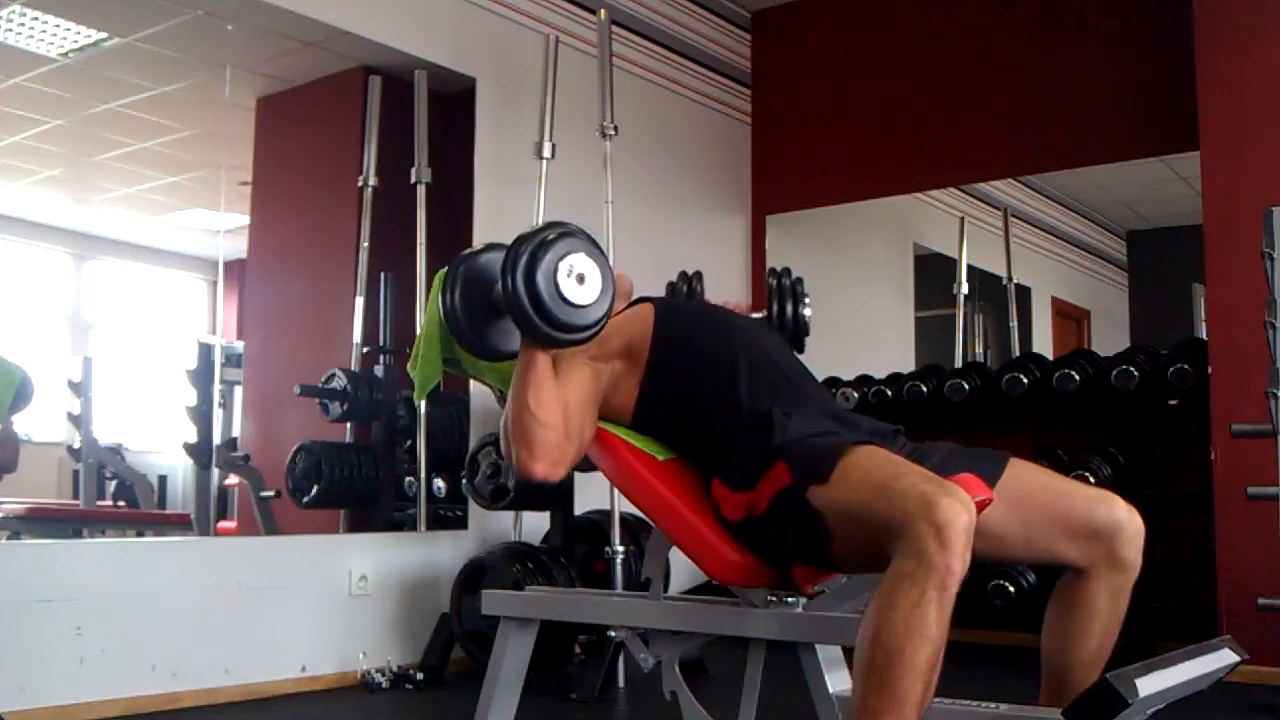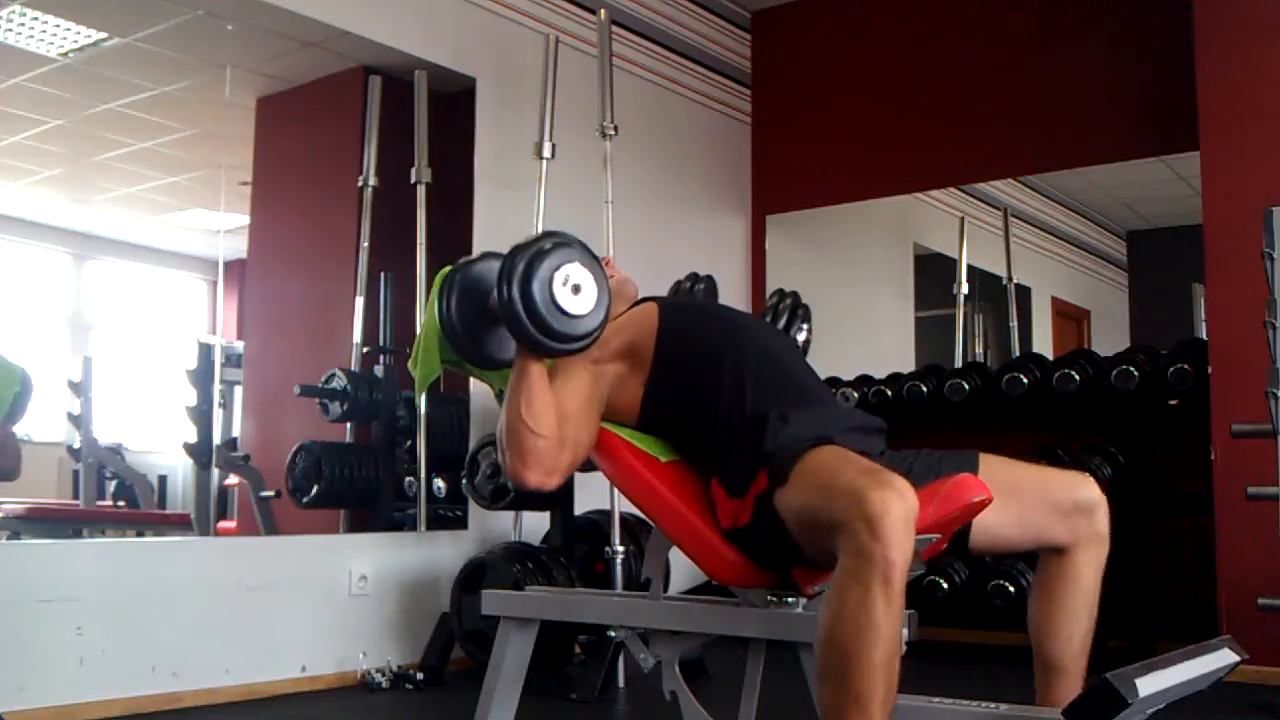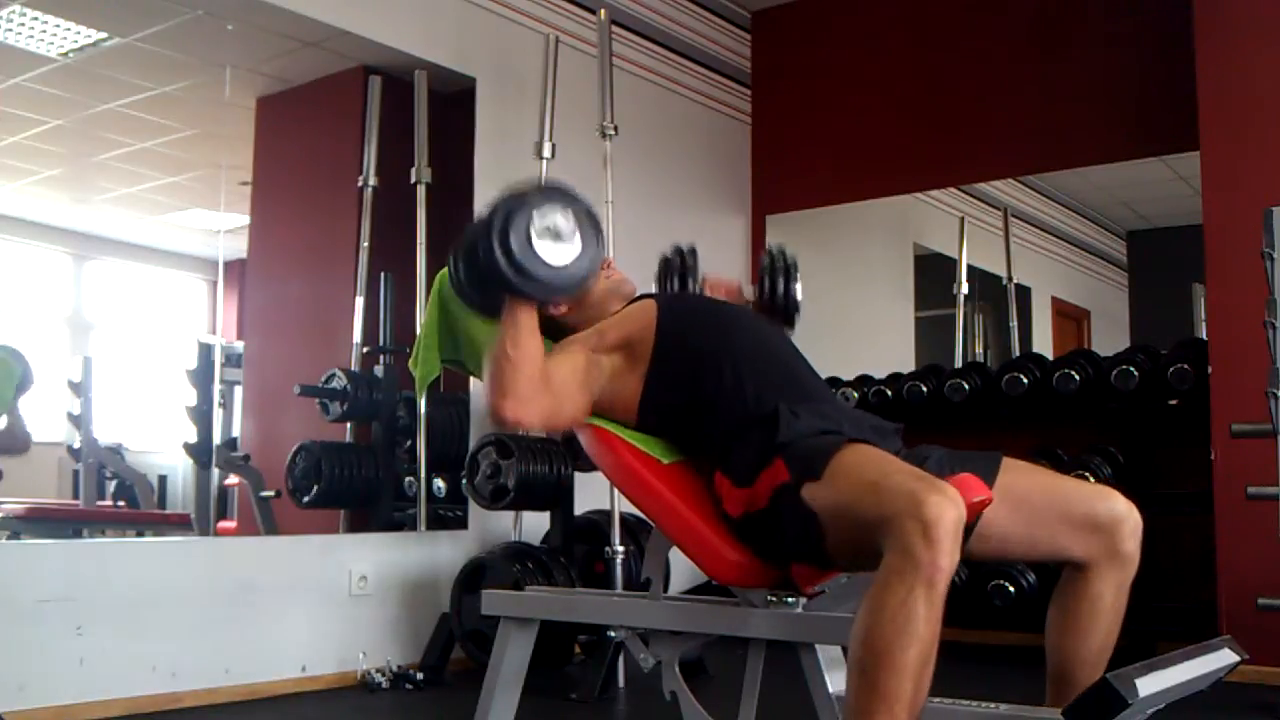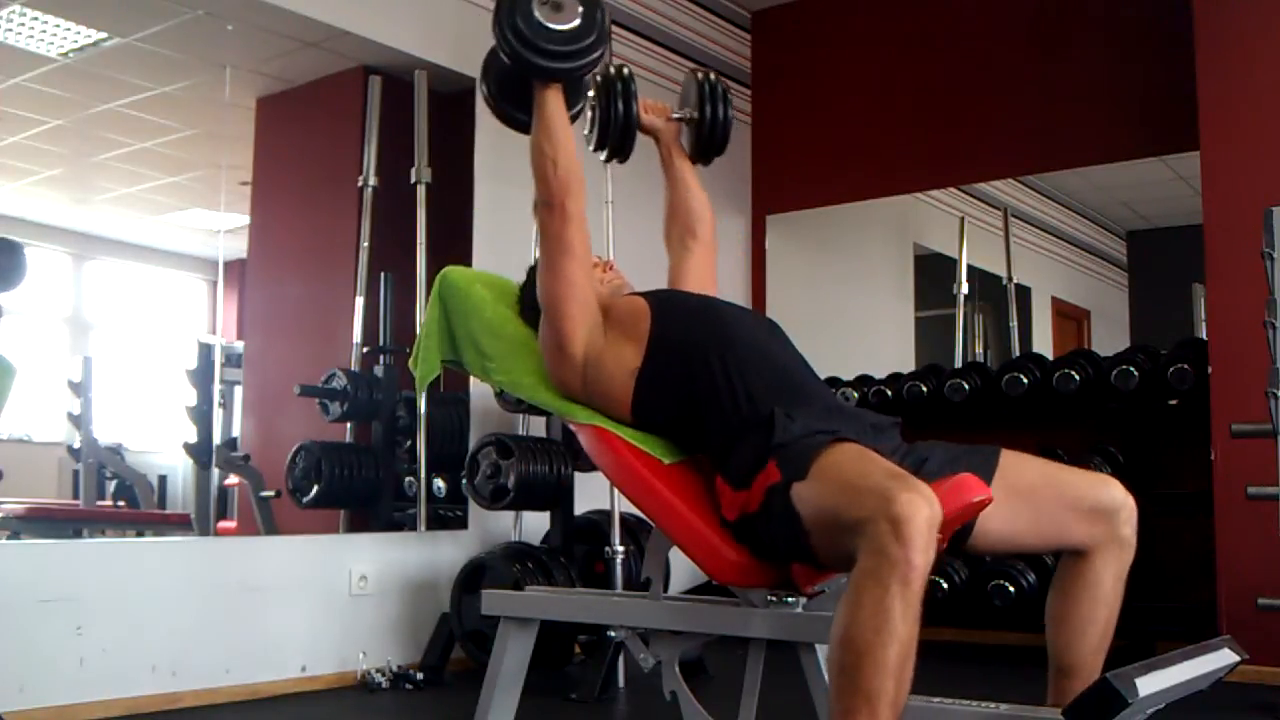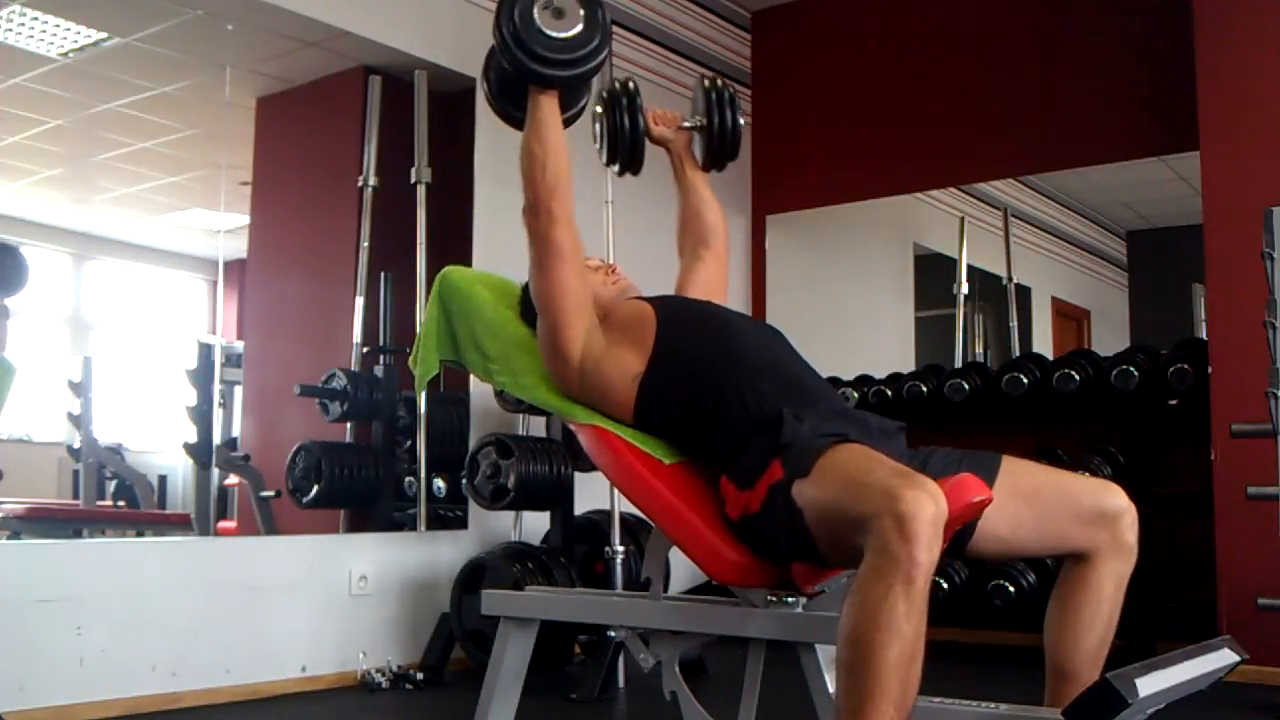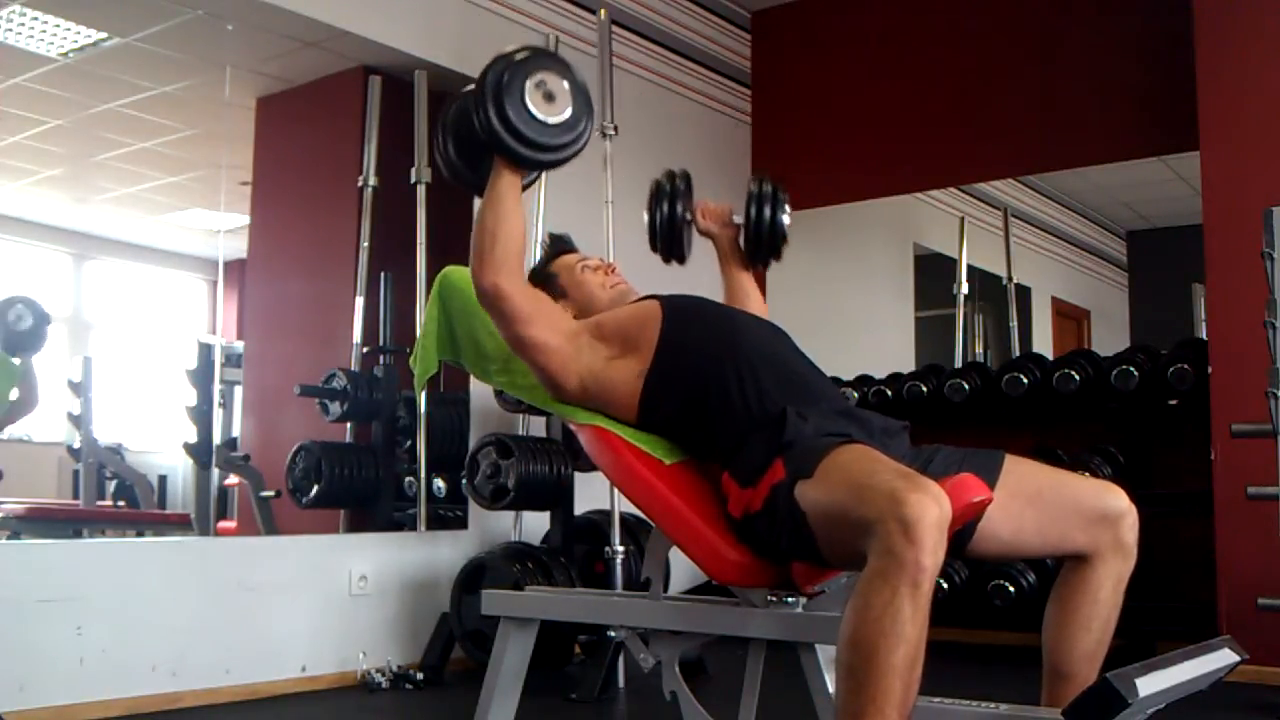
dt=0.7s
person 1, frame 1
left shoulder: (660, 327)
right shoulder: (589, 347)
right elbow: (540, 458)
left wrist: (746, 327)
right wrist: (535, 333)
left hip: (855, 435)
right hip: (781, 456)
left knee: (1115, 531)
right knee: (941, 524)
person 1, frame 2
left shoulder: (666, 328)
right shoulder: (594, 351)
right elbow: (536, 467)
left wrist: (769, 348)
right wrist: (530, 339)
left hip: (857, 448)
right hip: (775, 455)
left knee: (1083, 507)
right knee: (880, 513)
person 1, frame 3
left shoulder: (665, 326)
right shoulder: (588, 347)
right elbow: (517, 405)
left wrist: (741, 311)
right wrist: (522, 289)
left hip: (858, 436)
right hip: (780, 453)
left knee: (1112, 524)
right knee: (929, 519)
person 1, frame 4
left shoulder: (671, 315)
right shoulder: (578, 340)
left elbow: (694, 234)
right elbow: (560, 206)
left wrist: (669, 144)
right wrist: (550, 85)
left hip: (863, 441)
right hip: (776, 458)
left knee: (1107, 511)
right knee: (903, 520)
person 1, frame 5
left shoulder: (673, 323)
right shoulder: (581, 344)
left elbow: (706, 245)
right elbow: (548, 210)
left wrist: (681, 153)
right wrist: (543, 92)
left hip: (864, 439)
right hip: (780, 459)
left knee: (1109, 516)
right knee: (910, 515)
person 1, frame 6
left shoulder: (672, 334)
right shoulder: (583, 349)
left elbow: (752, 342)
right elbow: (497, 284)
left wrist: (729, 249)
right wrist: (508, 167)
left hip: (868, 438)
right hip: (784, 455)
left knee: (1110, 516)
right knee: (913, 519)
